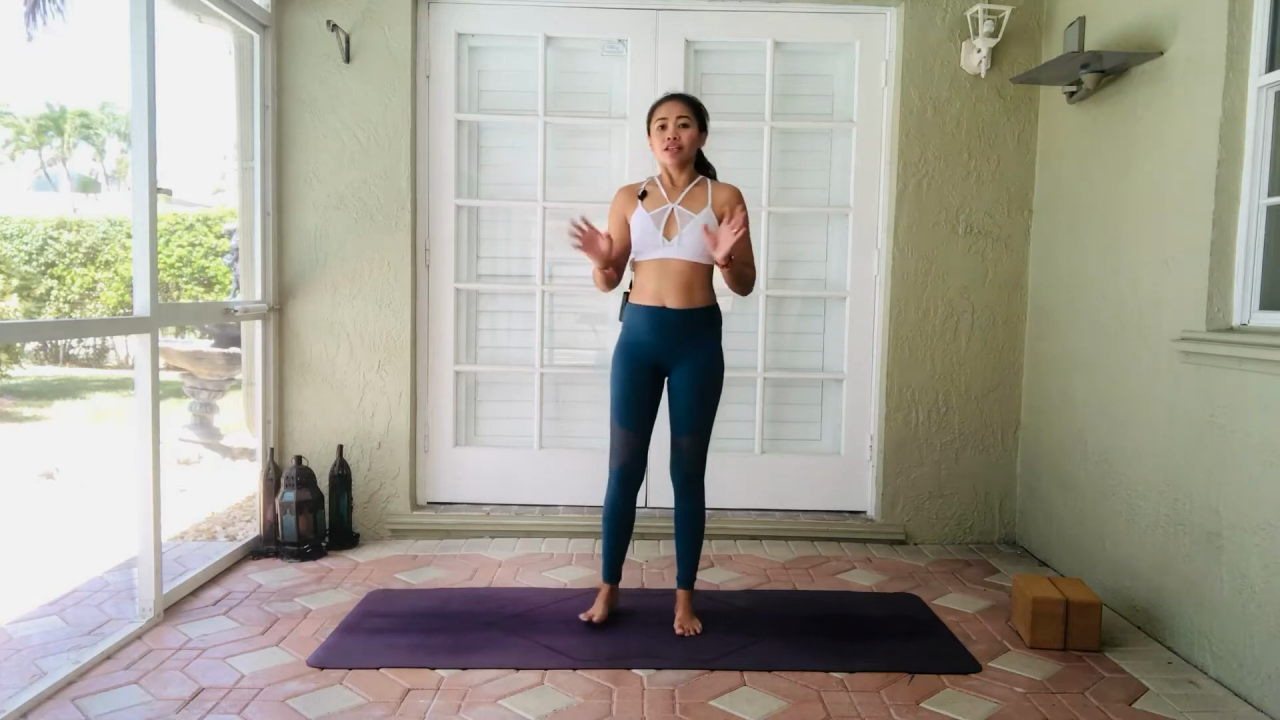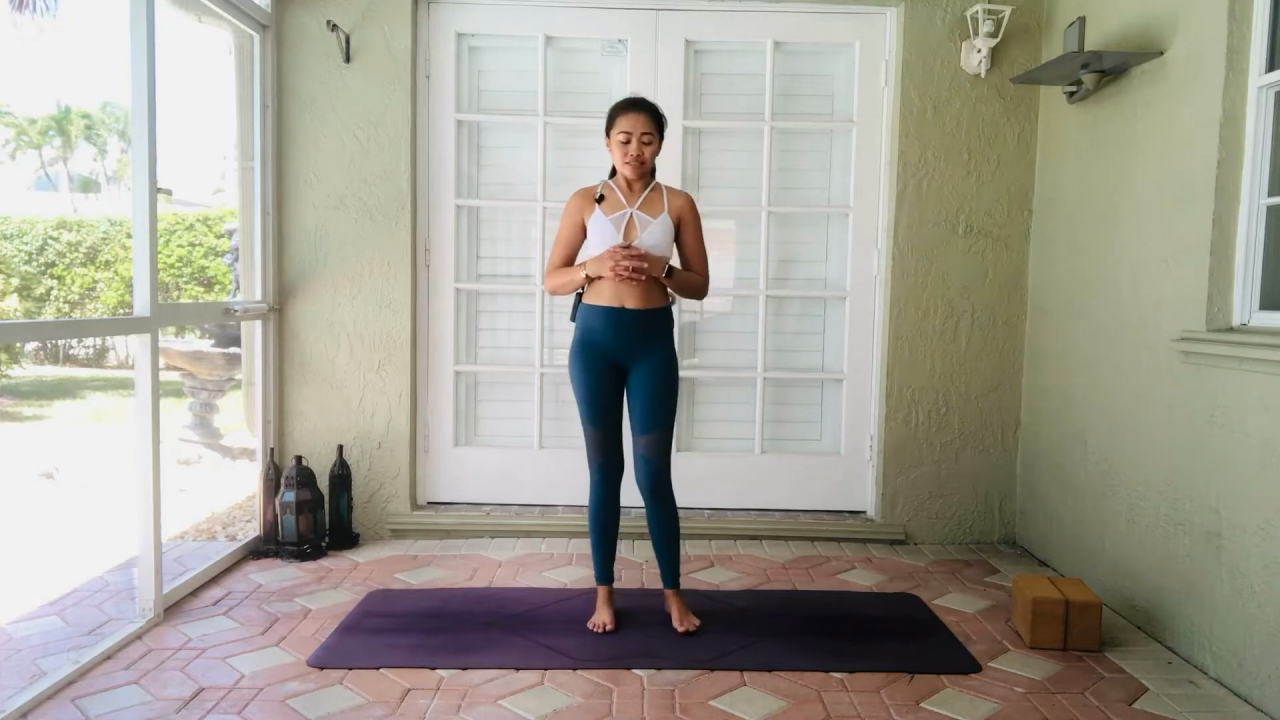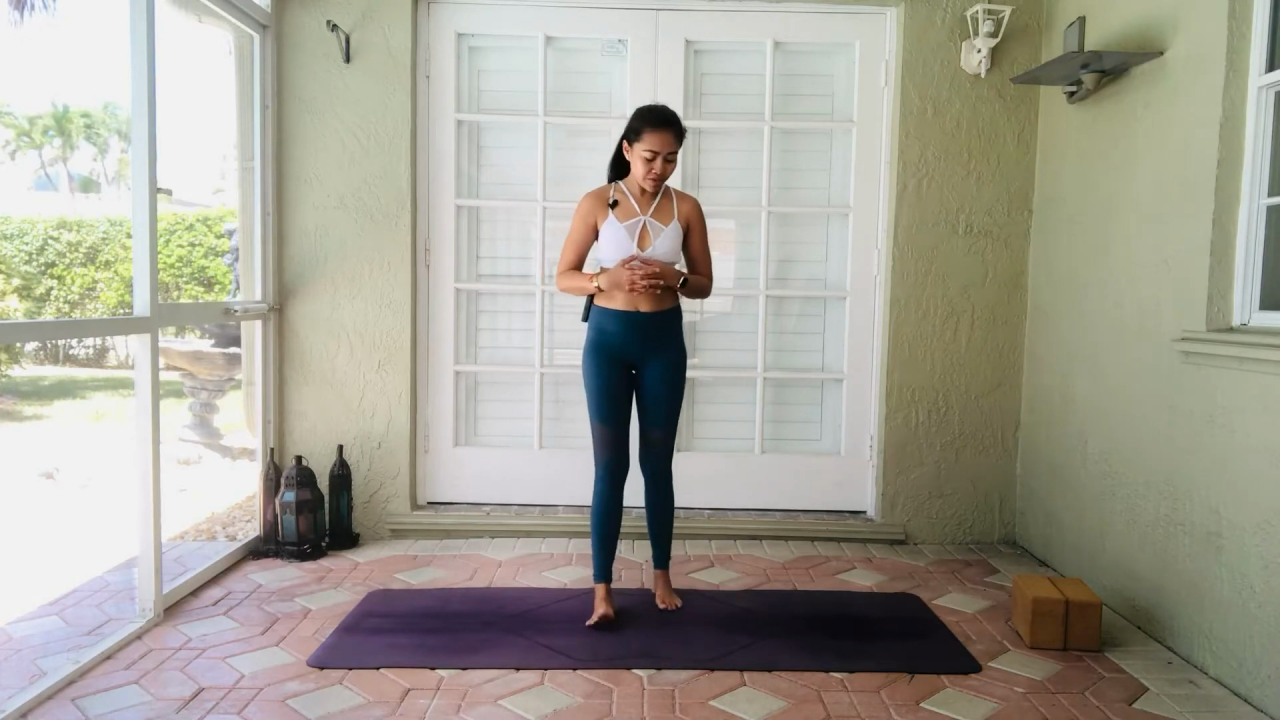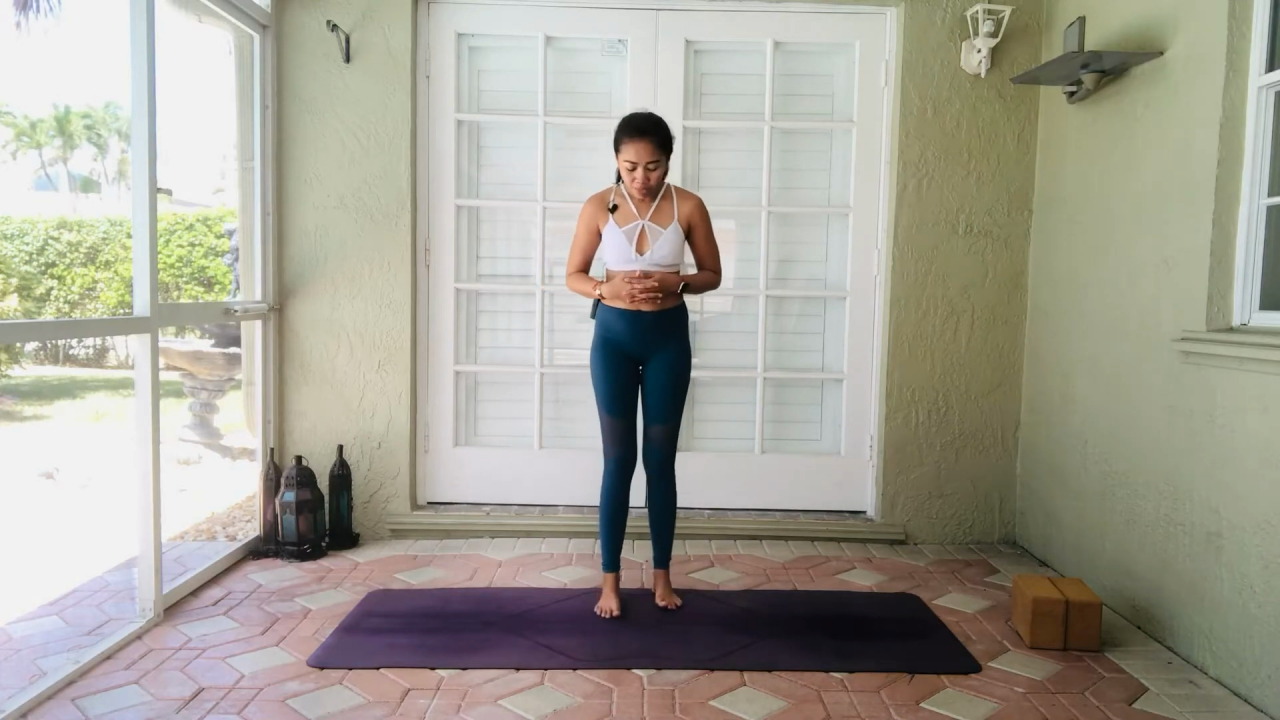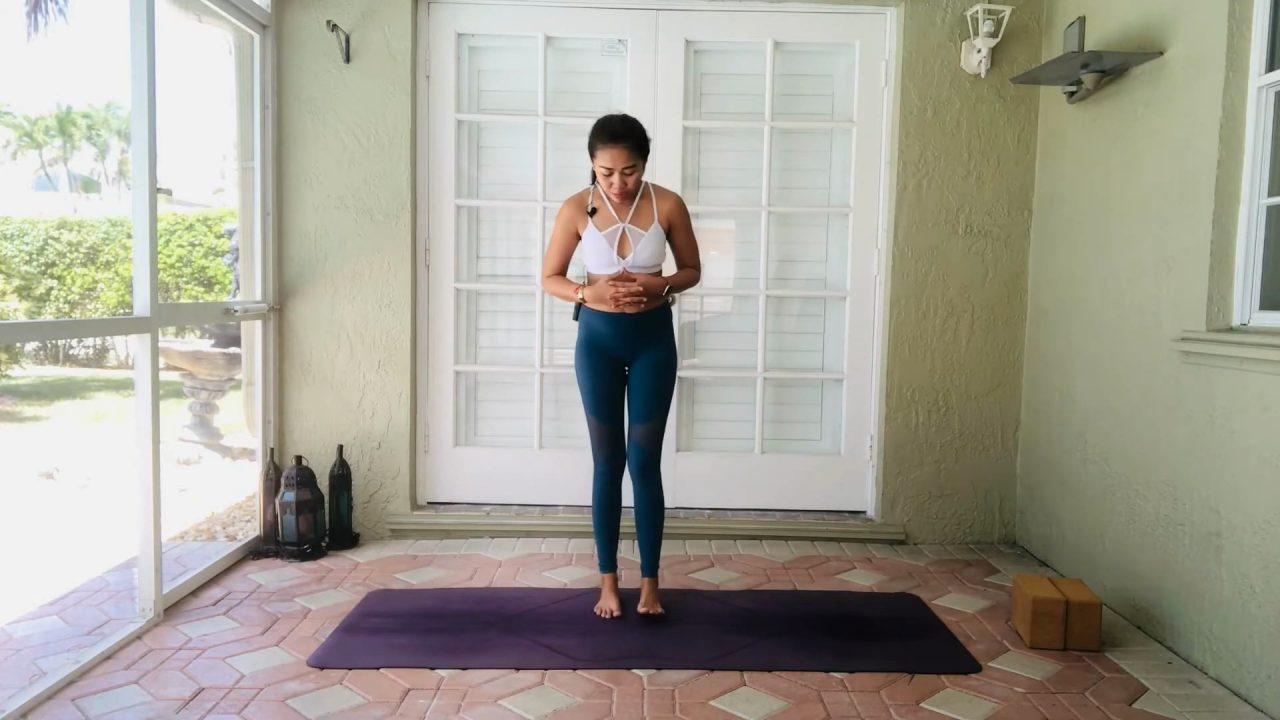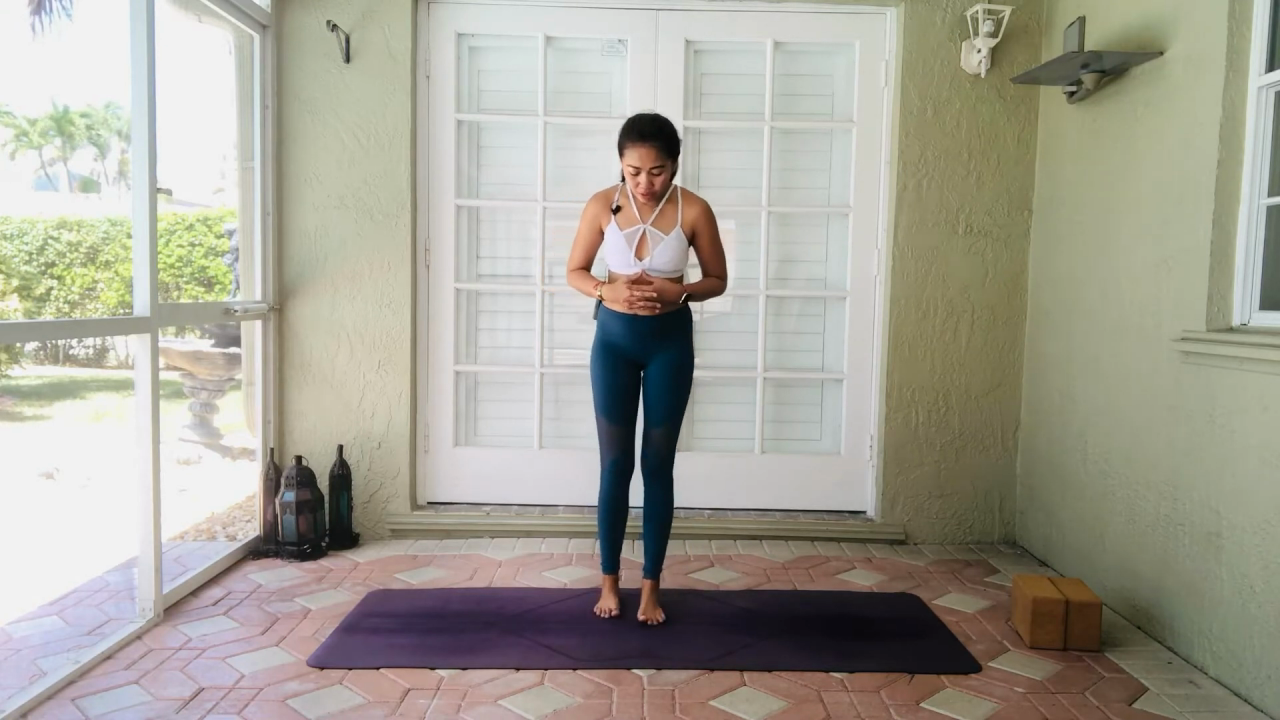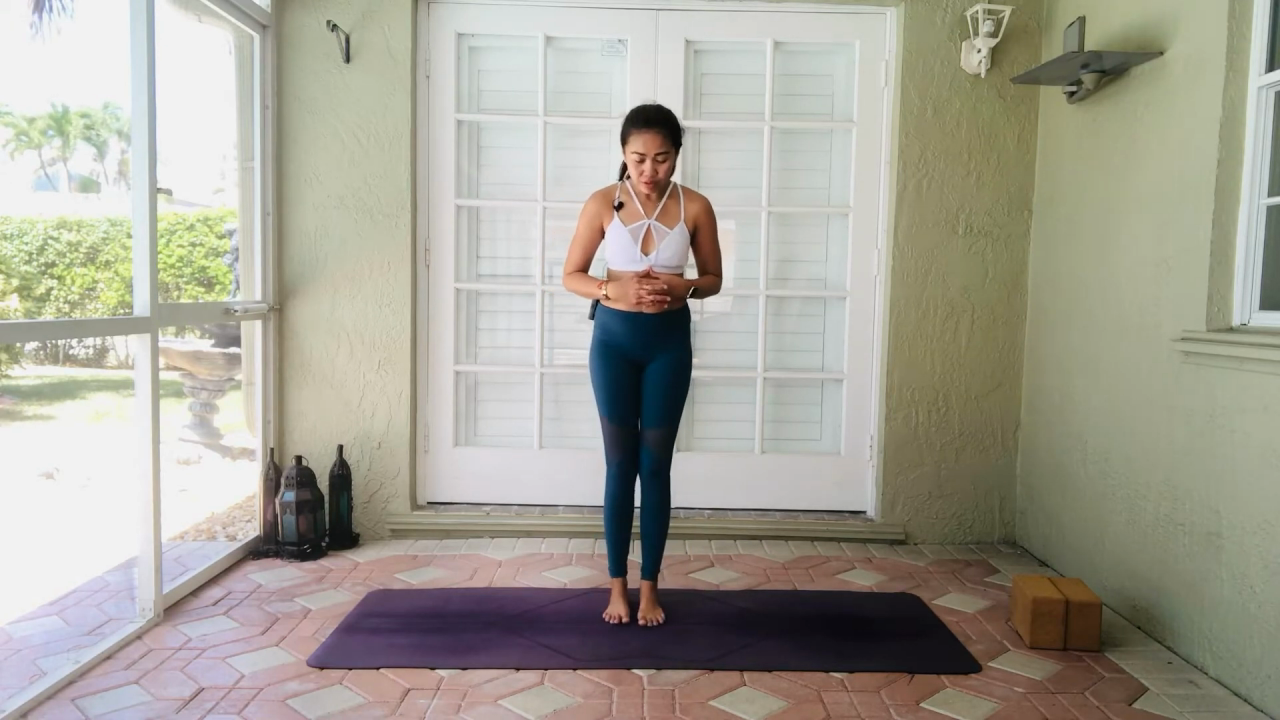
dt=0.7s
person 1, frame 1
left shoulder: (725, 198)
right shoulder: (628, 198)
left elbow: (745, 284)
right elbow: (604, 282)
left wrist: (726, 258)
right wrist: (602, 259)
left hip: (698, 338)
right hip: (639, 335)
left knee: (688, 473)
right knee: (624, 468)
left ankle: (683, 596)
right ankle: (608, 587)
person 1, frame 2
left shoulder: (678, 204)
right shoulder: (584, 201)
left elbow: (700, 285)
right elbow: (551, 280)
left wrist: (660, 269)
right wrist: (593, 267)
left hip: (653, 339)
right hip: (595, 338)
left knee: (653, 473)
right knee: (604, 470)
left ankle: (673, 593)
right ankle: (604, 594)
person 1, frame 3
left shoulder: (686, 208)
right shoulder: (596, 203)
left elbow: (705, 283)
right elbow: (564, 277)
left wrist: (673, 278)
right wrist: (607, 279)
left hip: (664, 339)
right hip: (608, 337)
left knee: (657, 464)
right knee: (610, 466)
left ankle: (661, 574)
right ankle: (602, 590)
person 1, frame 4
left shoulder: (688, 207)
right shoulder: (599, 206)
left elbow: (713, 274)
right elbow: (573, 275)
left wrist: (676, 283)
right wrist: (606, 288)
left hip: (668, 337)
right hip: (614, 336)
left knee: (660, 460)
right knee: (618, 460)
left ankle: (661, 574)
right ankle: (609, 580)
person 1, frame 5
left shoulder: (668, 205)
right shoulder: (576, 208)
left elbow: (692, 269)
right elbow: (550, 278)
left wrist: (660, 286)
right wrist: (590, 292)
left hip: (653, 337)
right hip: (598, 337)
left knee: (645, 461)
right knee: (608, 461)
left ankle: (649, 581)
right ankle: (608, 580)
person 1, frame 6
left shoulder: (694, 211)
right shoulder: (602, 205)
left elbow: (717, 280)
right elbow: (574, 271)
left wrist: (678, 292)
right wrist: (607, 290)
left hip: (669, 341)
right hip: (614, 338)
left knee: (657, 465)
right knee: (614, 464)
left ankle: (650, 586)
right ankle: (609, 580)
person 1, frame 7
left shoulder: (696, 207)
right shoulder: (602, 203)
left elbow: (714, 278)
right elbow: (571, 276)
left wrist: (682, 288)
right wrist: (613, 290)
left hip: (670, 341)
right hip: (614, 338)
left knee: (655, 465)
right knee: (620, 465)
left ankle: (649, 587)
right ankle: (618, 585)
